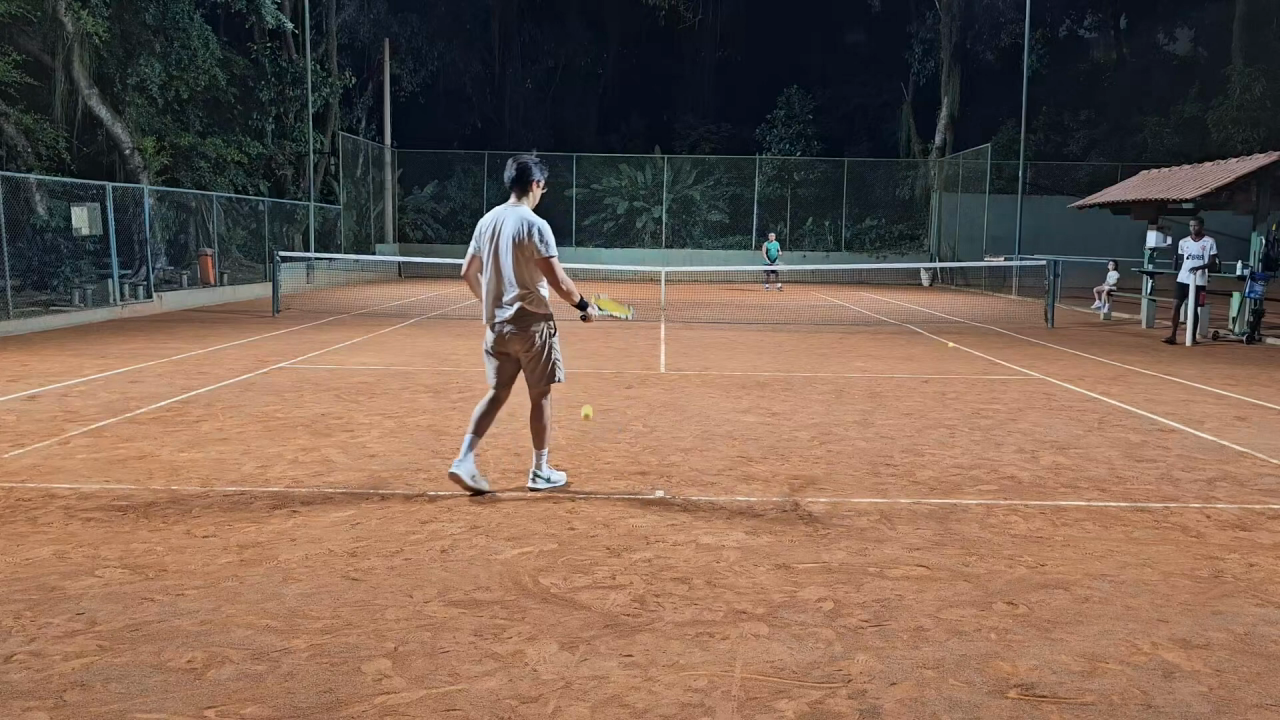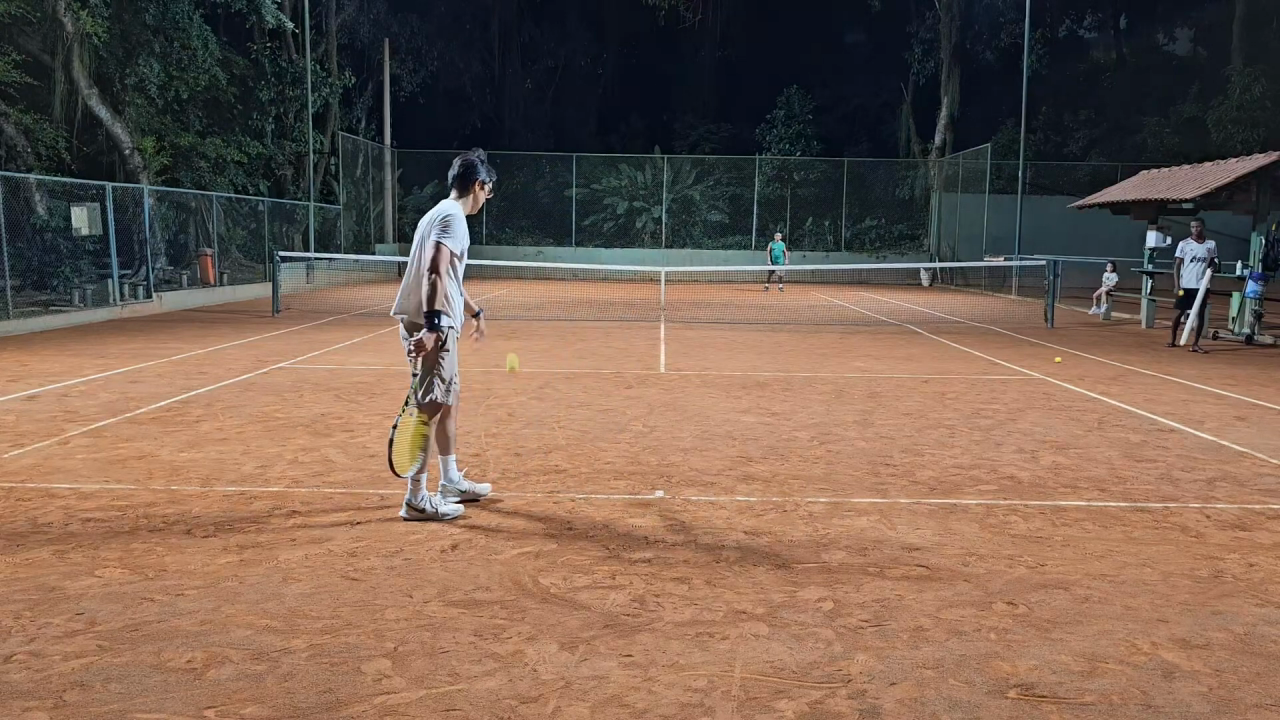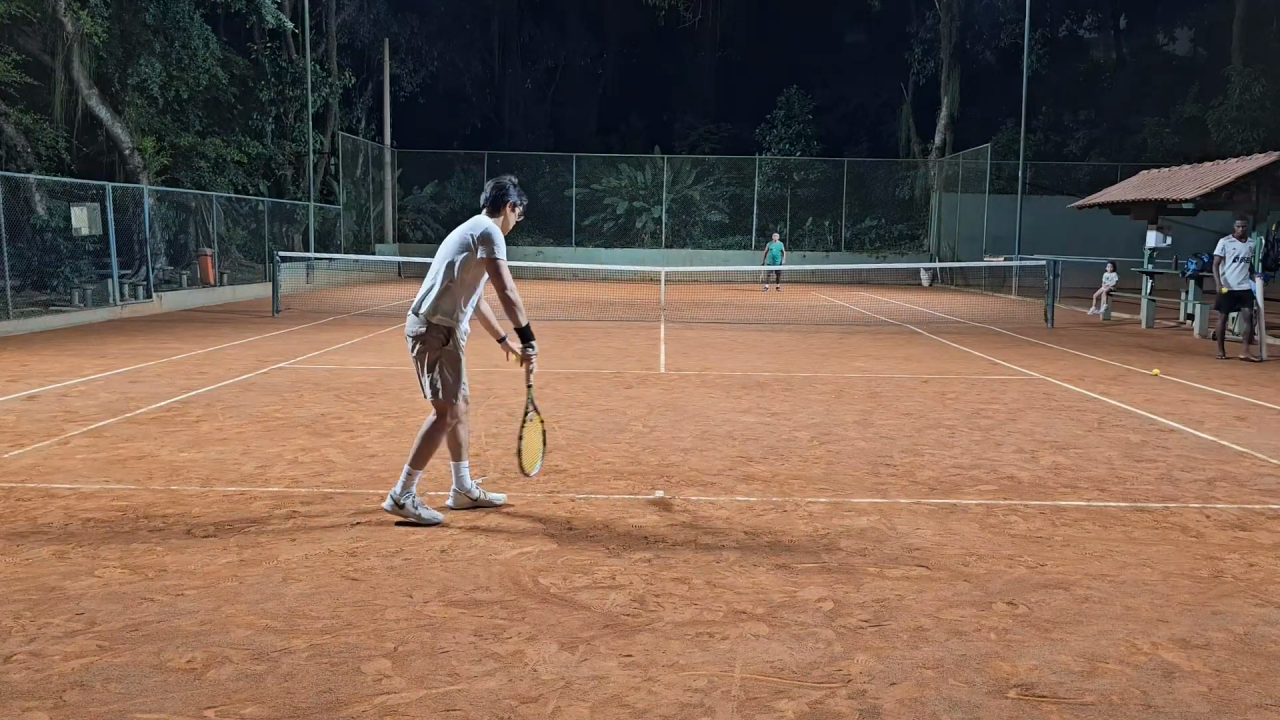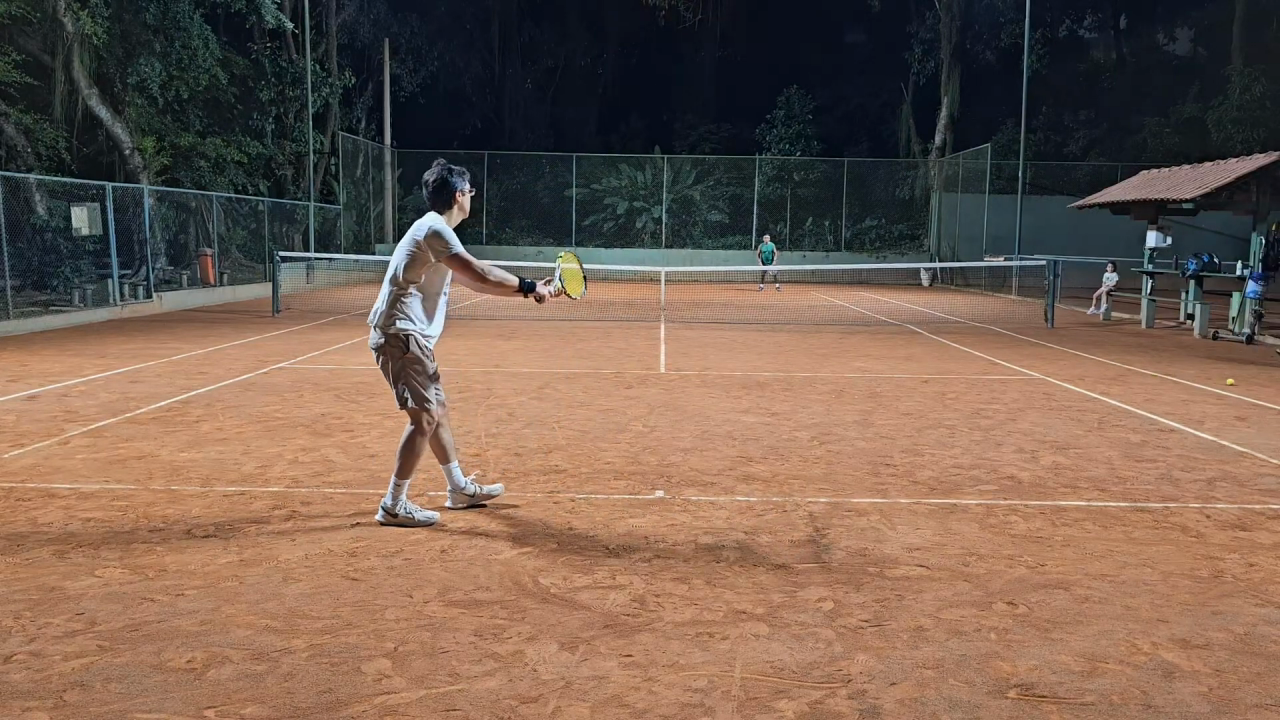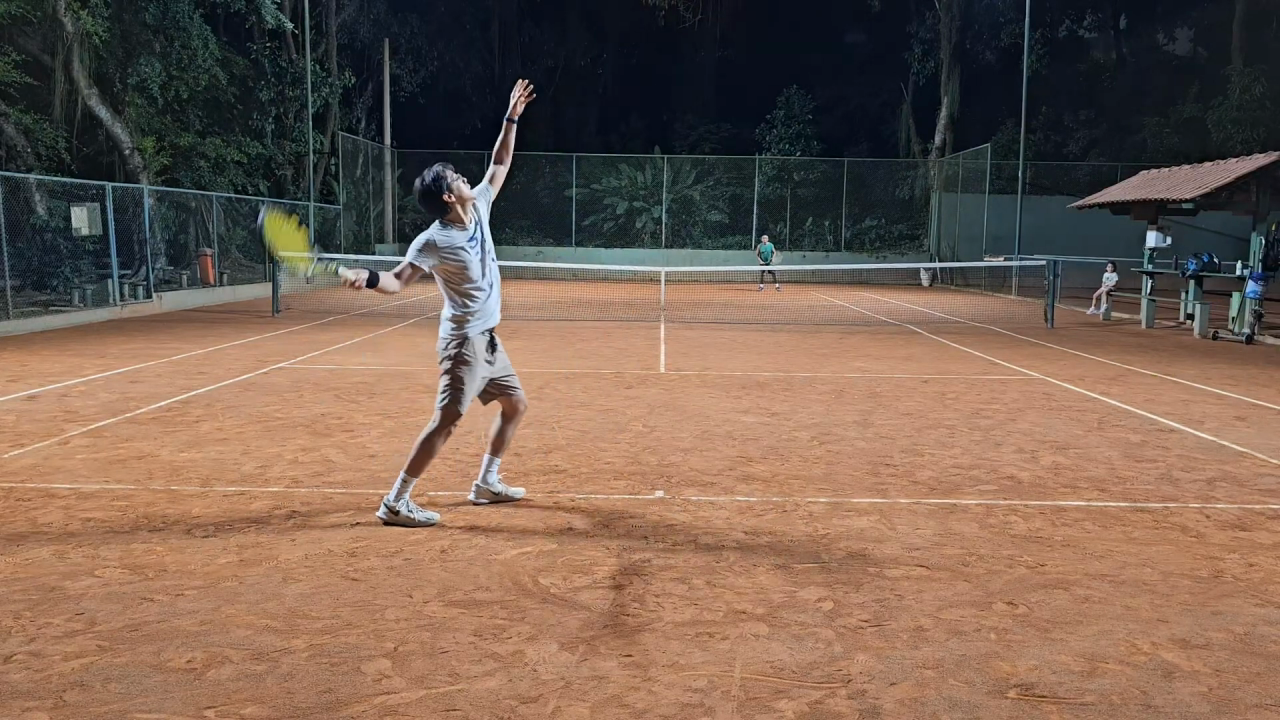
dt=1s
person 1, frame 1
left shoulder: (487, 221)
right shoulder: (535, 226)
left elbow: (469, 273)
right elbow: (558, 281)
right wrist: (584, 306)
left hip: (497, 324)
right hip: (531, 323)
left knee: (497, 394)
right knee: (540, 396)
left ankle: (464, 462)
right ankle: (541, 471)
person 1, frame 2
left shoulder: (441, 214)
right shoulder: (453, 217)
right elbow: (436, 273)
left wrist: (474, 311)
right wrist: (430, 324)
left hip: (439, 326)
right hip: (434, 328)
left knee: (448, 403)
right knee: (431, 409)
left ankle: (451, 483)
right ankle: (416, 500)
person 1, frame 3
left shoulder: (473, 230)
right shoulder: (488, 231)
left elbow: (477, 298)
right elbow: (506, 290)
left wrist: (504, 340)
right wrist: (528, 339)
left hip: (439, 328)
right hip: (437, 328)
left knee: (458, 407)
right knee: (445, 411)
left ankle: (463, 489)
right ankle: (402, 495)
person 1, frame 4
left shoulder: (439, 231)
right shoulder: (434, 229)
left elbow: (477, 283)
right elbow: (481, 275)
left wrist: (530, 289)
right wrist: (530, 287)
left hip: (414, 336)
right hip: (399, 335)
left knee: (438, 412)
right knee: (424, 417)
left ankle: (460, 488)
right ankle: (393, 506)
person 1, frame 5
left shoulder: (477, 208)
right shoulder: (432, 241)
left elbow: (501, 166)
right elbow: (394, 283)
left wrist: (512, 117)
right wrist: (368, 279)
left hip: (488, 336)
right hip: (464, 340)
left knee: (516, 405)
right knee: (447, 420)
left ankle: (486, 482)
right ankle: (396, 501)
